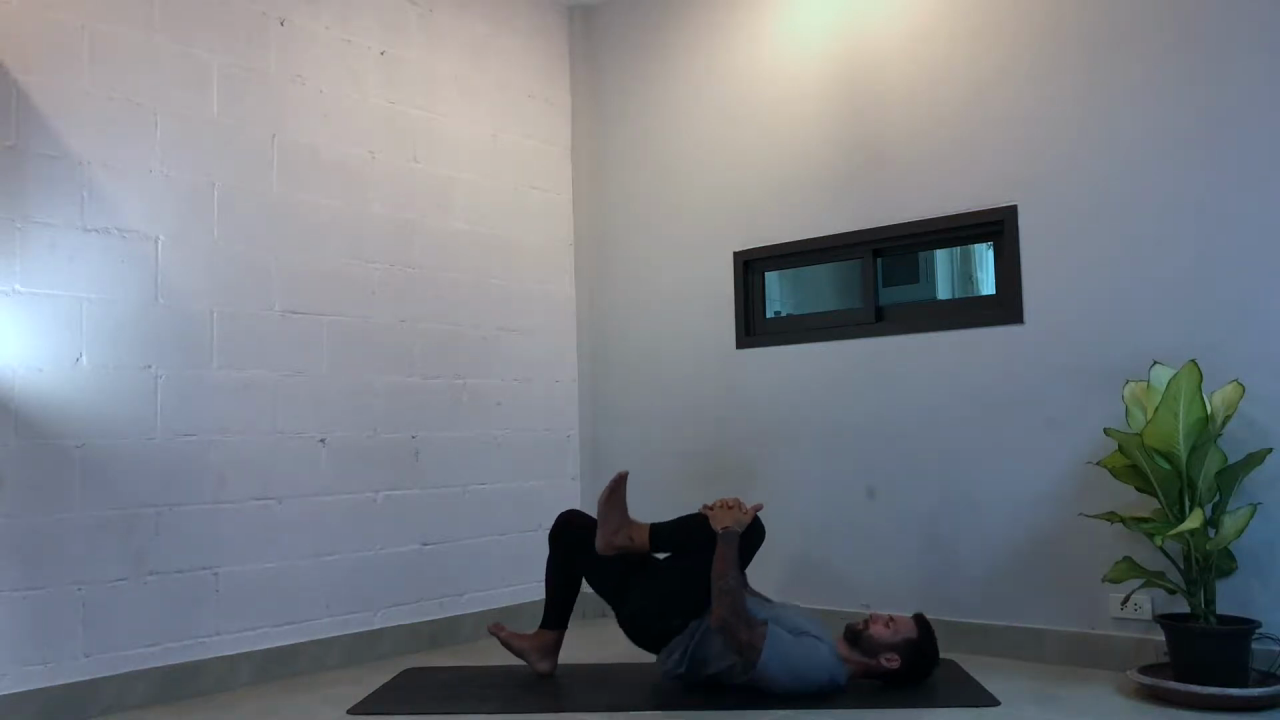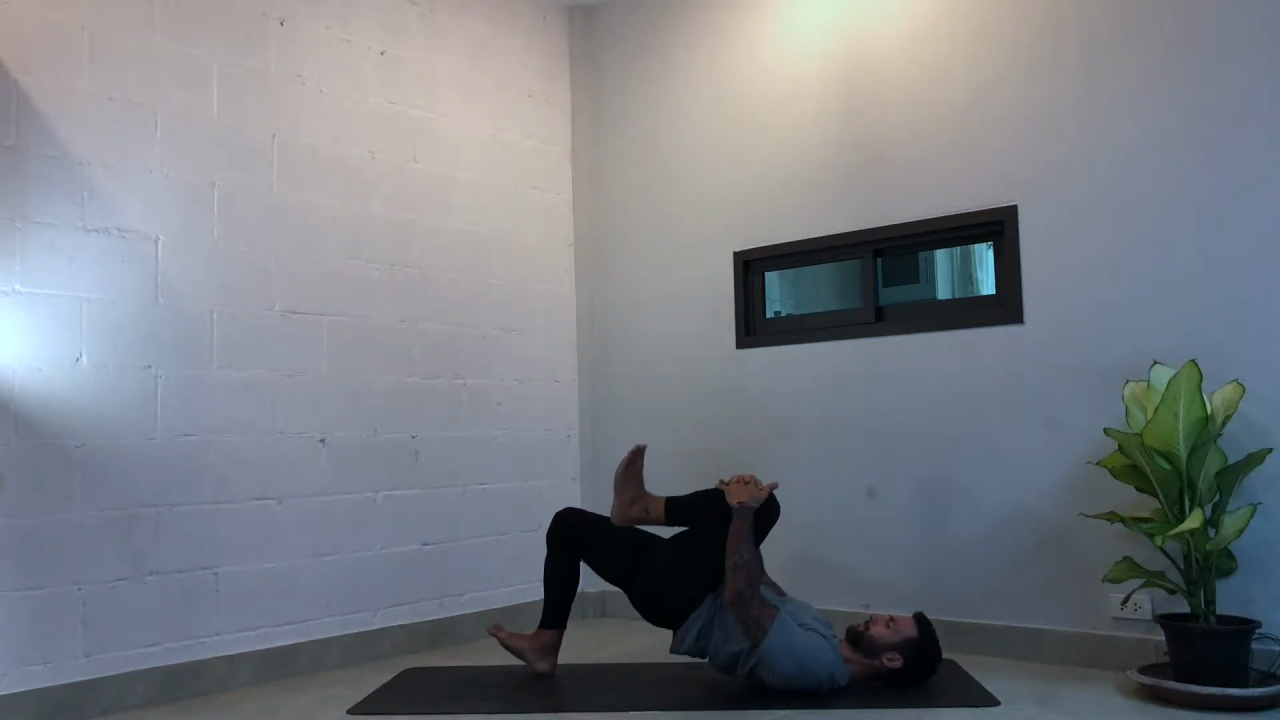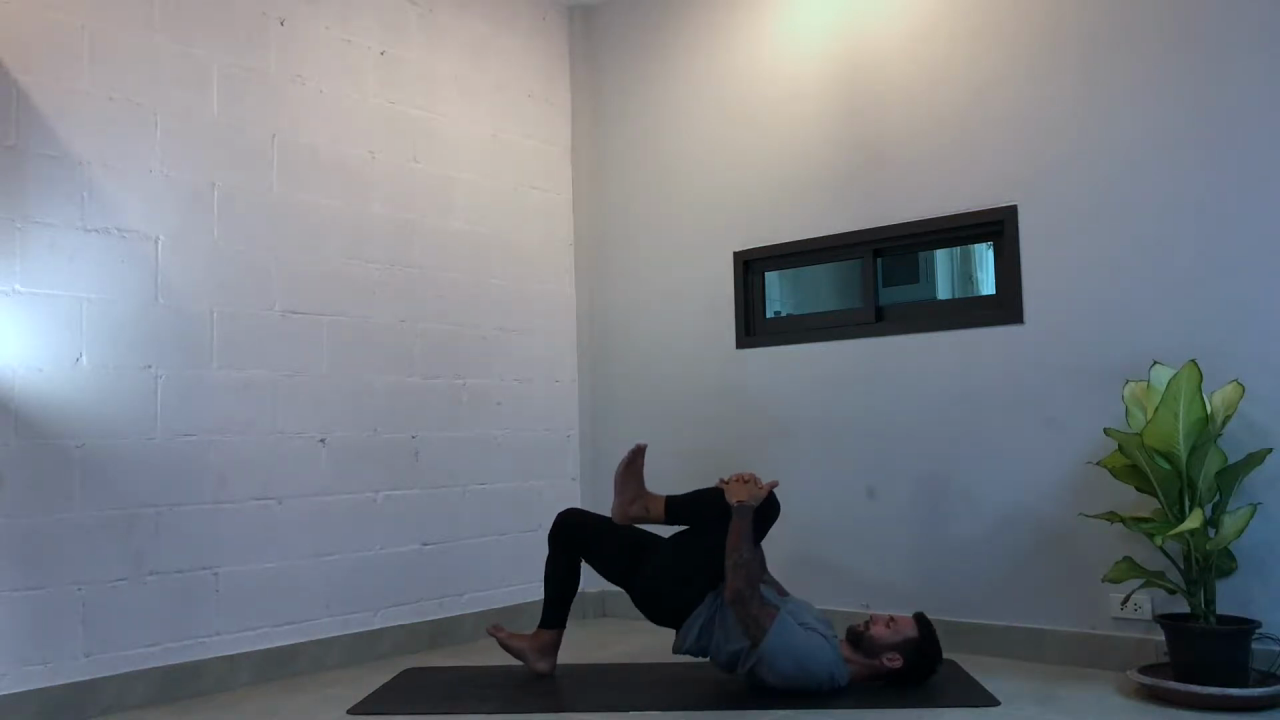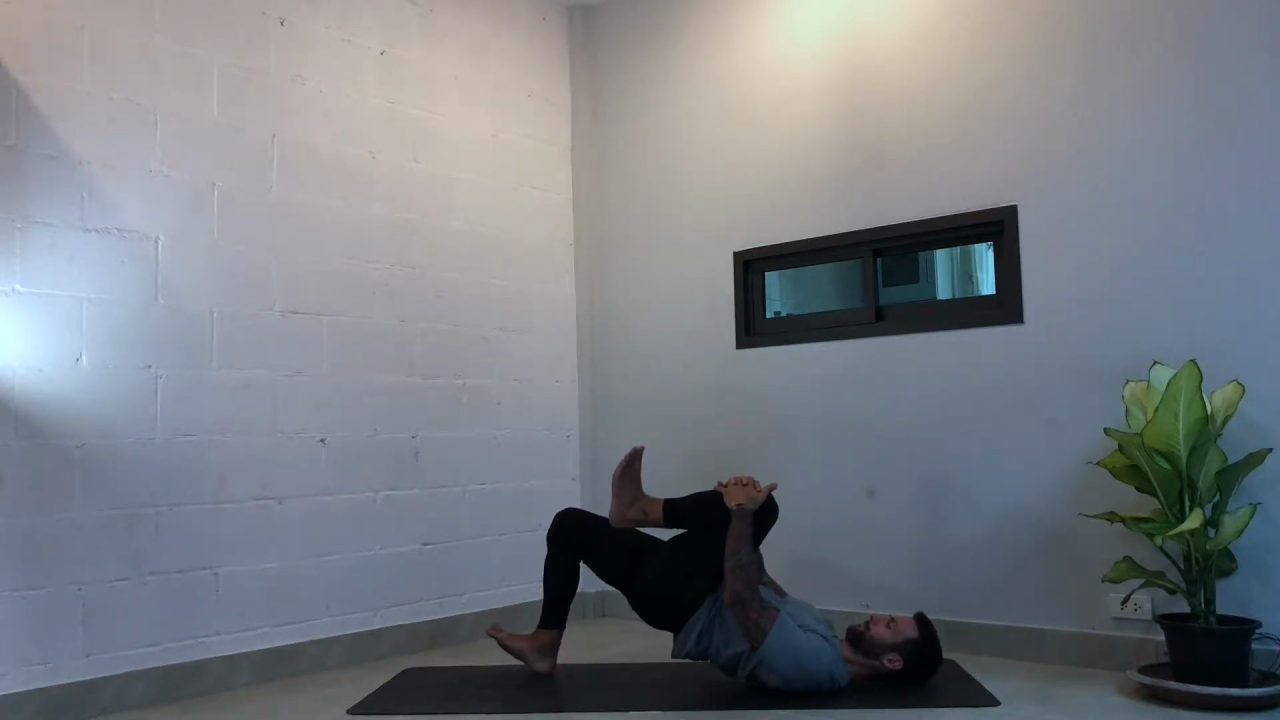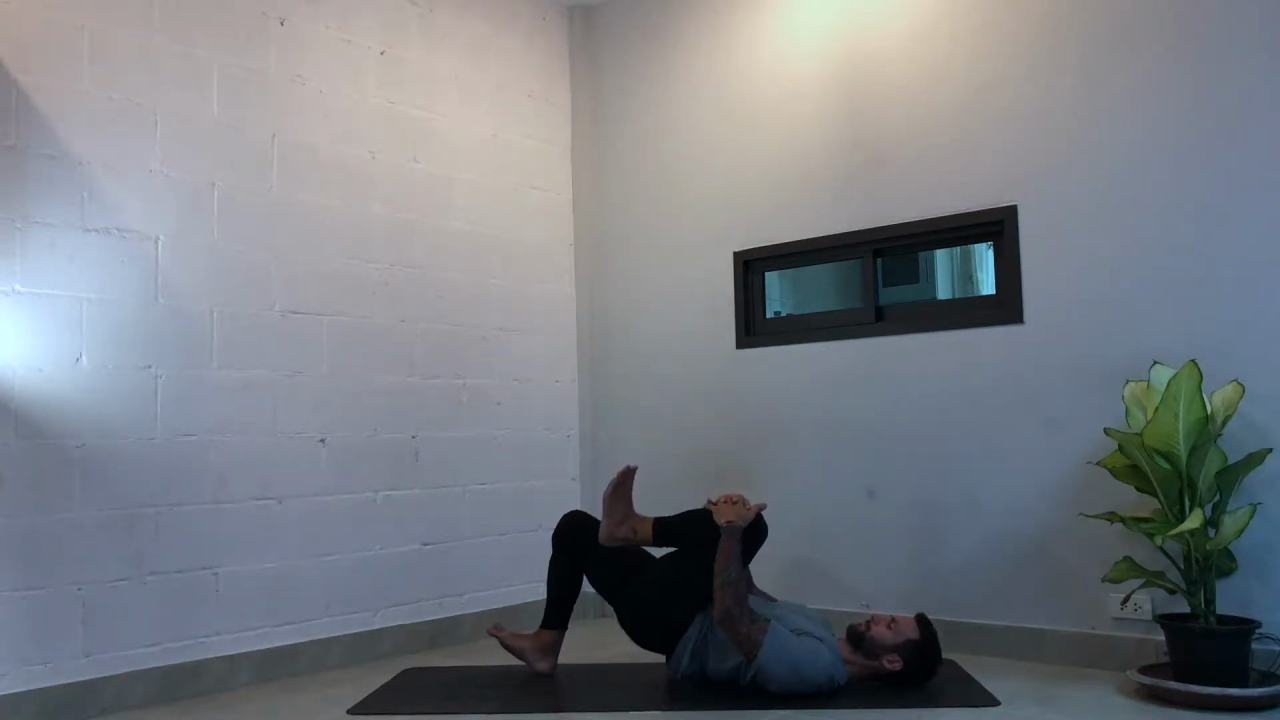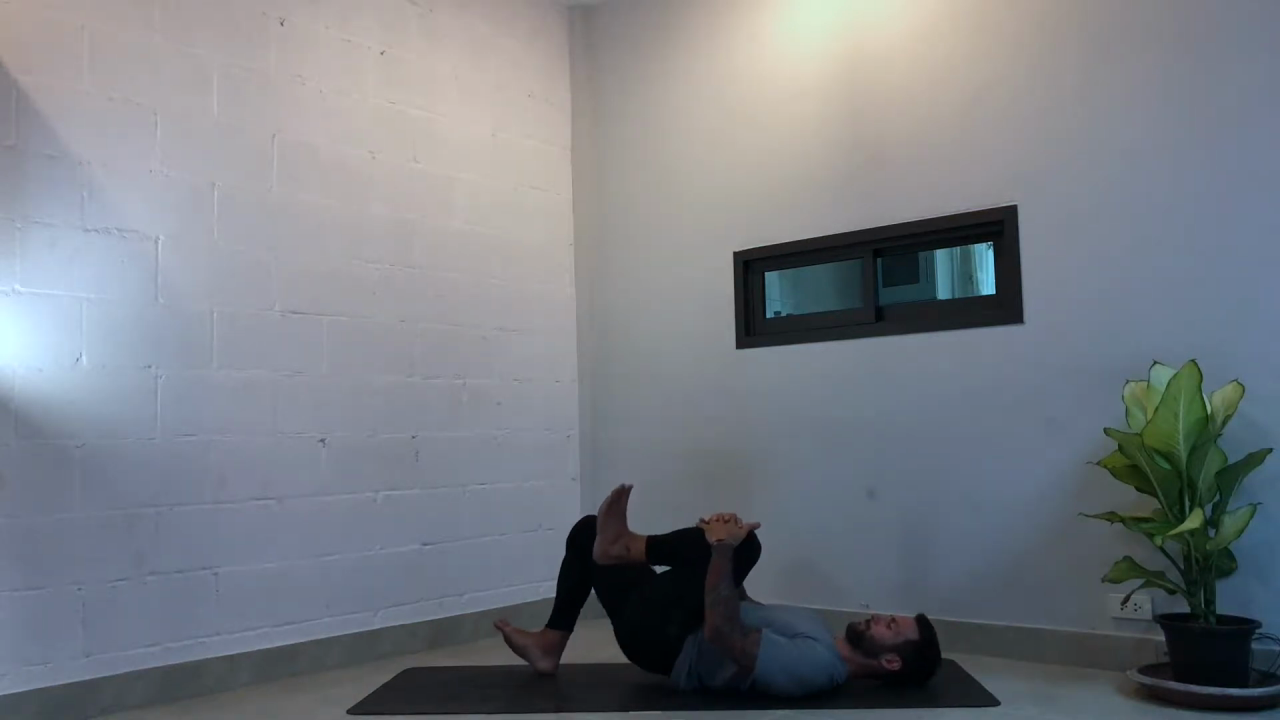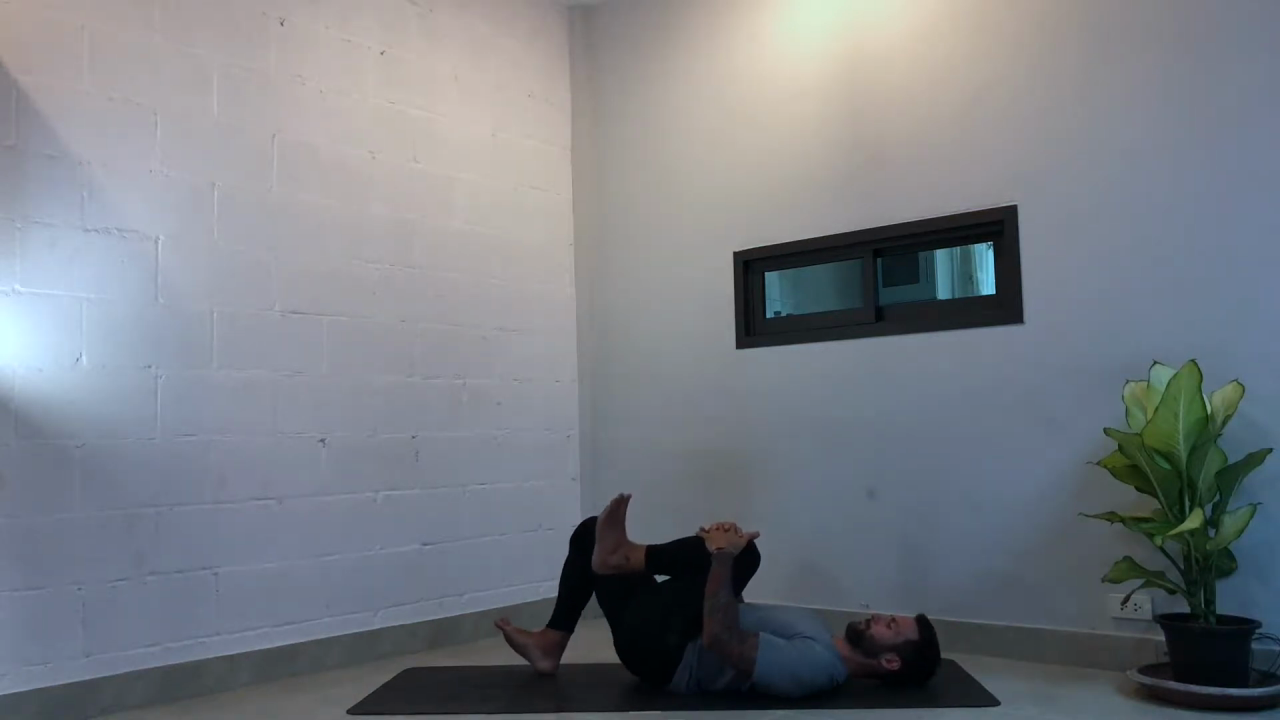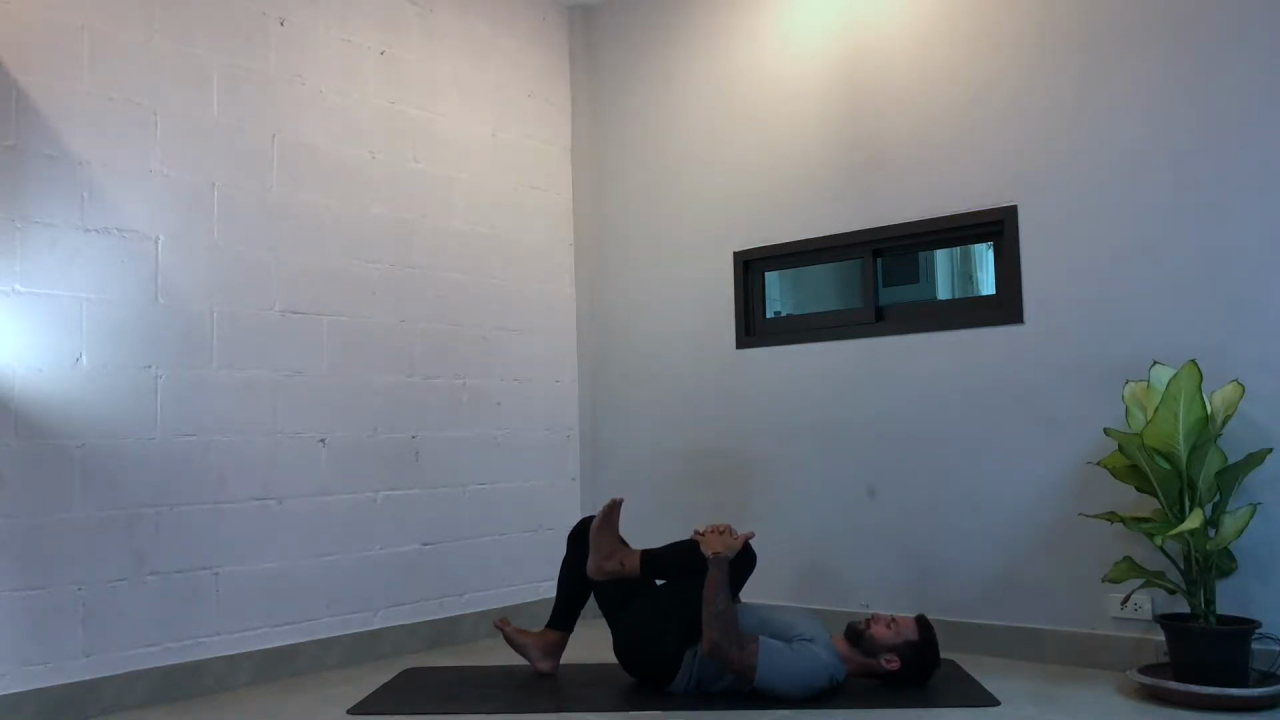
dt=0.3s
person 1, frame 1
left shoulder: (815, 668)
right shoulder: (818, 644)
left elbow: (728, 623)
right elbow: (749, 604)
left wrist: (727, 537)
right wrist: (727, 533)
left hip: (664, 622)
right hip: (676, 612)
left knee: (747, 528)
right knee: (569, 525)
left ankle: (624, 537)
right ankle: (546, 646)
person 1, frame 2
left shoulder: (816, 664)
right shoulder: (823, 642)
left elbow: (741, 596)
right elbow: (759, 584)
left wrist: (742, 512)
right wrist: (745, 511)
left hip: (679, 598)
right hip: (690, 591)
left knee: (761, 506)
right knee: (566, 525)
left ankle: (641, 508)
right ankle: (546, 645)
person 1, frame 3
left shoulder: (816, 663)
right shoulder: (824, 642)
left elbow: (741, 595)
right elbow: (761, 583)
left wrist: (742, 510)
right wrist: (745, 510)
left hip: (678, 594)
right hip: (689, 587)
left knee: (761, 504)
right knee: (569, 525)
left ankle: (640, 506)
right ankle: (546, 644)
person 1, frame 4
left shoulder: (817, 665)
right shoulder: (825, 642)
left elbow: (740, 598)
right elbow: (761, 584)
left wrist: (741, 514)
right wrist: (744, 513)
left hip: (677, 600)
right hip: (689, 592)
left knee: (759, 508)
right knee: (567, 525)
left ankle: (638, 510)
right ankle: (546, 645)
person 1, frame 5
left shoulder: (816, 666)
right shoulder: (821, 638)
left elbow: (730, 614)
right elbow: (750, 597)
left wrist: (730, 531)
right wrist: (729, 532)
left hip: (667, 622)
right hip: (679, 611)
left knee: (748, 526)
right knee: (573, 526)
left ankle: (630, 529)
right ankle: (546, 647)
person 1, frame 6
left shoulder: (816, 667)
right shoulder: (818, 637)
left elbow: (721, 632)
right elbow: (738, 605)
left wrist: (722, 549)
right wrist: (724, 548)
left hip: (661, 639)
right hip: (671, 627)
left knee: (742, 544)
right knee: (586, 531)
left ankle: (625, 547)
right ankle: (550, 646)
person 1, frame 7
left shoulder: (816, 667)
right shoulder: (818, 639)
left elbow: (720, 639)
left wrist: (722, 557)
right wrist: (722, 553)
left hip: (658, 649)
right hip: (664, 633)
left knee: (742, 555)
right knee: (590, 531)
left ankle: (623, 556)
right ankle: (550, 646)
person 1, frame 8
left shoulder: (815, 667)
right shoulder: (817, 639)
left elbow: (720, 645)
left wrist: (718, 561)
right wrist: (719, 557)
left hip: (657, 651)
right hip: (665, 635)
left knee: (737, 557)
right knee: (586, 532)
left ankle: (618, 562)
right ankle: (550, 646)
